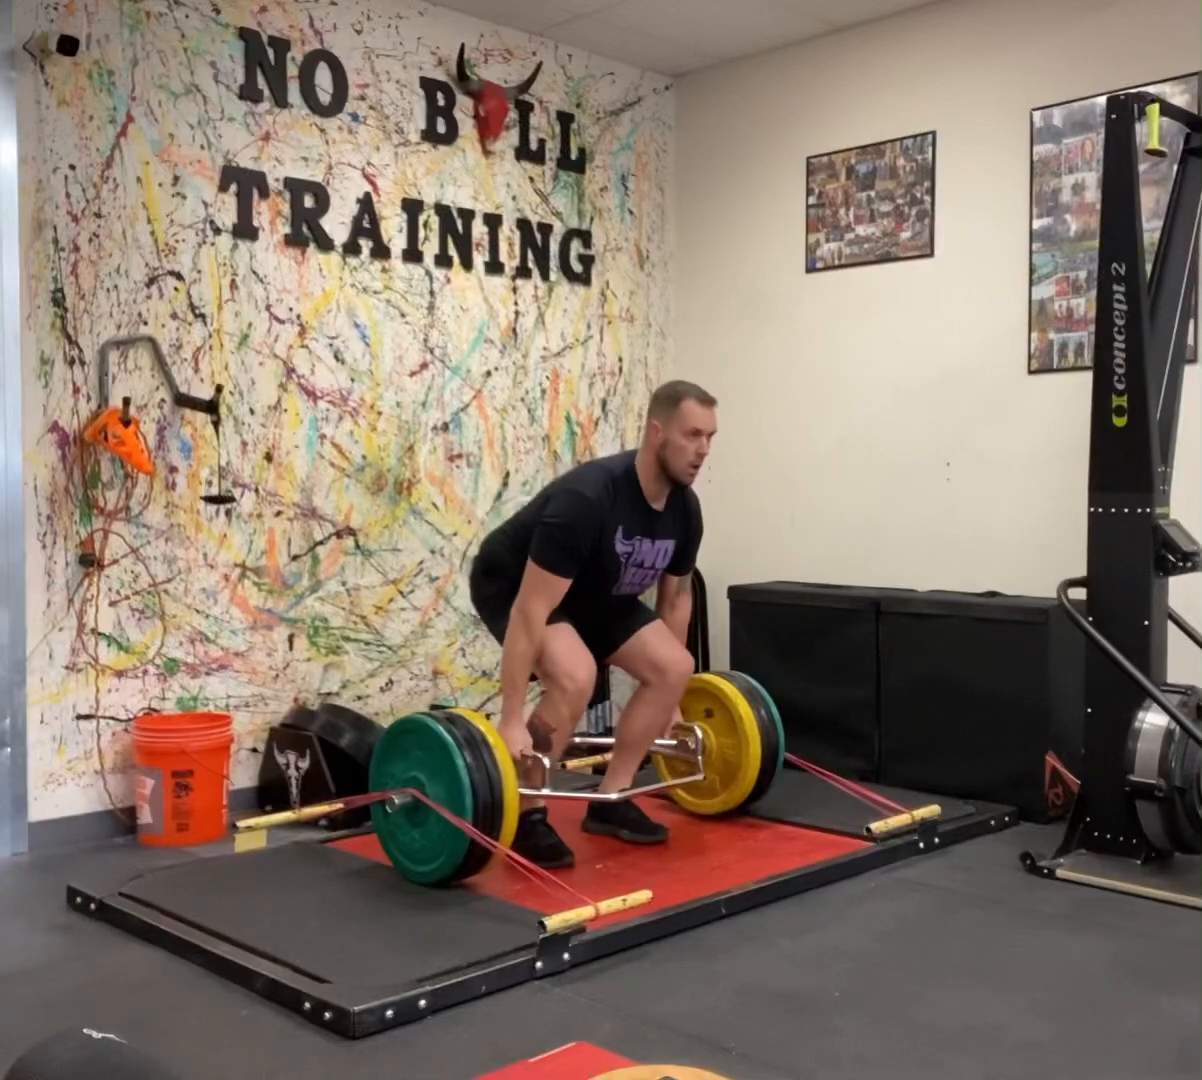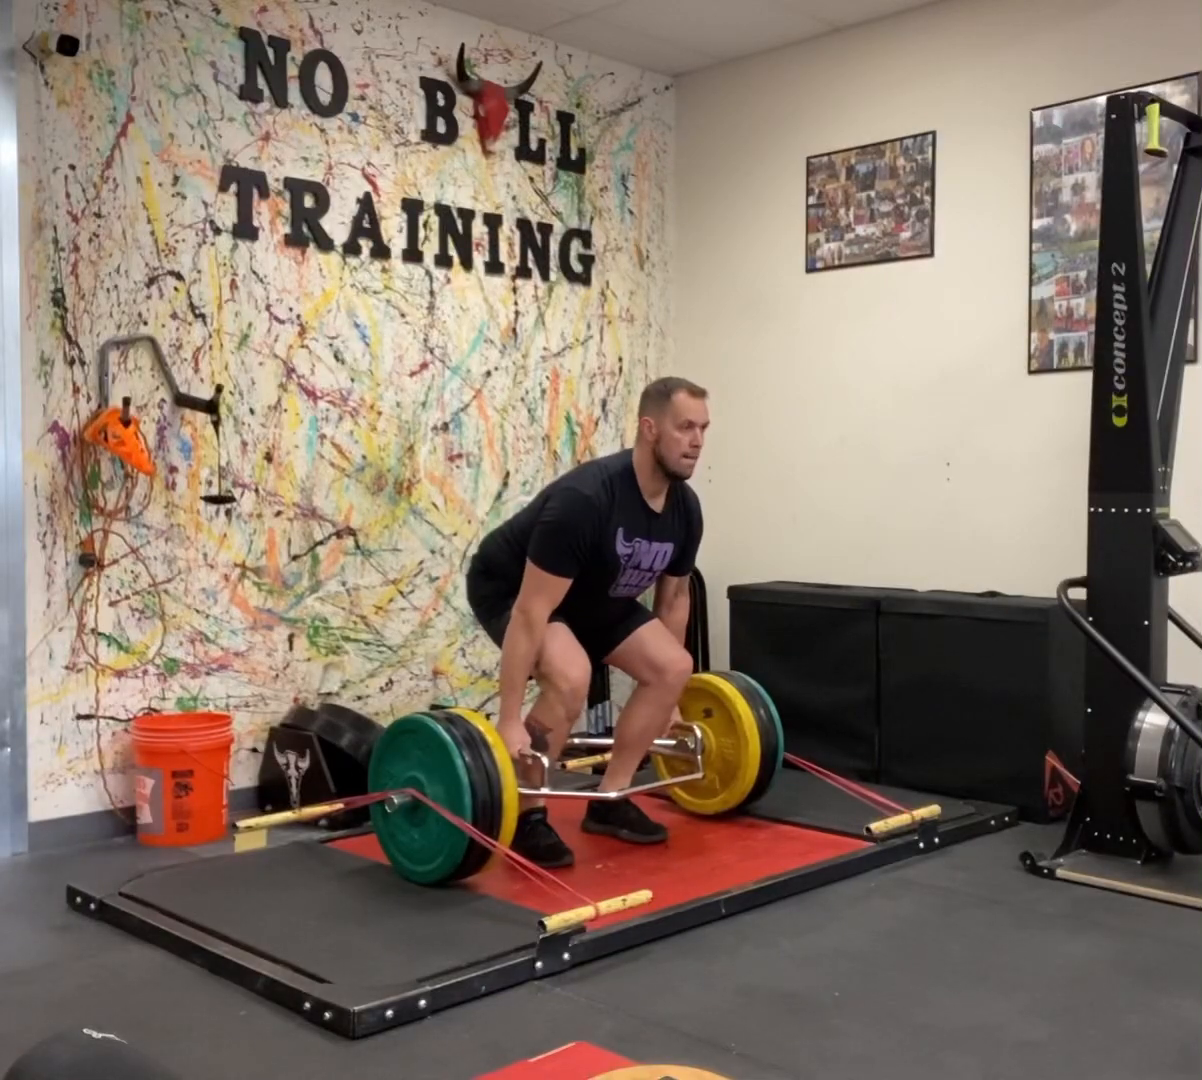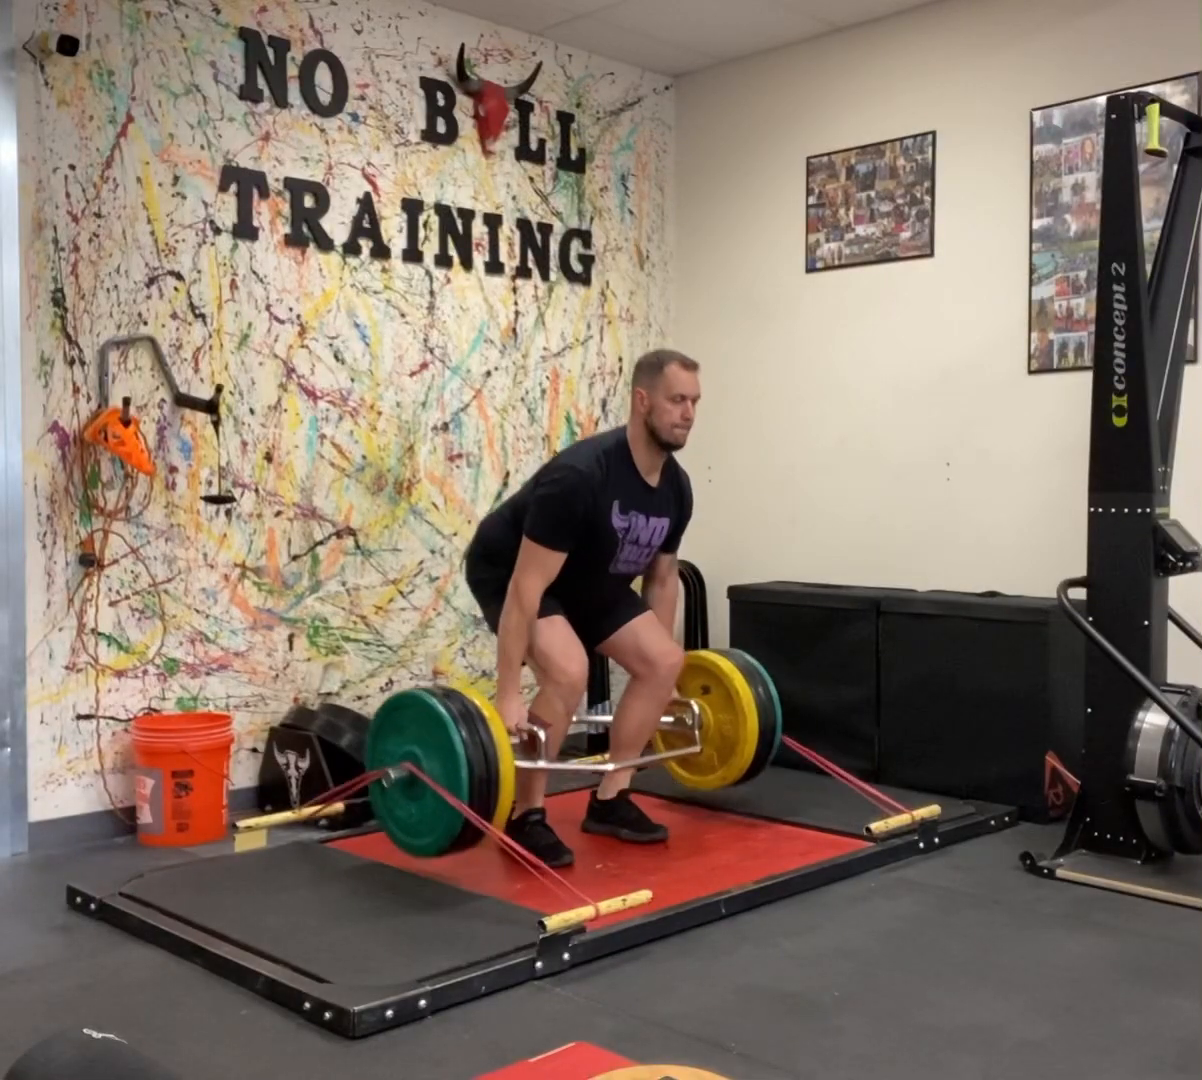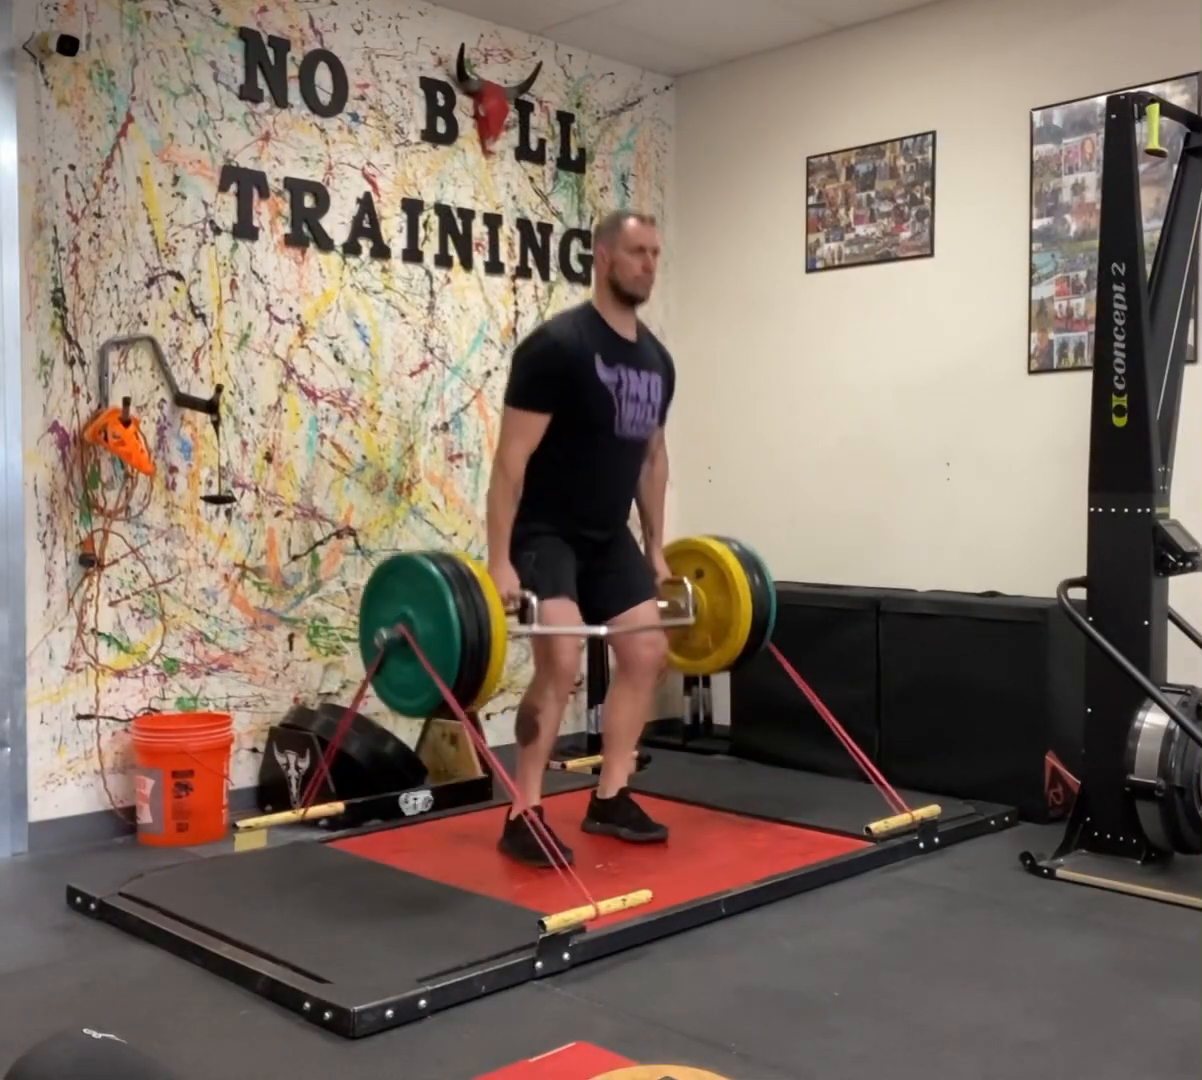
dt=0.4s
person 1, frame 1
left shoulder: (684, 509)
right shoulder: (586, 501)
left elbow: (676, 597)
right elbow: (531, 612)
left wrist: (673, 706)
right wrist: (510, 722)
right hip: (511, 586)
left knee: (674, 668)
right knee: (575, 677)
left ankle: (609, 800)
right ankle: (526, 817)
person 1, frame 2
left shoulder: (684, 510)
right shoulder: (585, 501)
left elbow: (674, 599)
right elbow: (531, 613)
left wrist: (671, 705)
right wrist: (510, 722)
right hip: (508, 588)
left knee: (673, 667)
right knee: (570, 678)
left ankle: (609, 801)
right ankle: (526, 817)
person 1, frame 3
left shoulder: (675, 488)
right shoulder: (579, 476)
left elbow: (661, 577)
right elbow: (527, 589)
left wrist: (664, 647)
right wrist: (508, 700)
right hip: (506, 571)
left knee: (665, 664)
right knee: (568, 671)
left ankle: (609, 801)
right ankle: (525, 819)
person 1, frame 4
left shoulder: (656, 358)
right shoulder: (557, 345)
left elbow: (653, 456)
right elbow: (511, 457)
left wrist: (656, 549)
right wrist: (499, 565)
left hip: (609, 536)
right hip: (542, 531)
left knee: (647, 653)
right knee: (561, 661)
left ankle: (610, 799)
right ankle: (523, 816)
